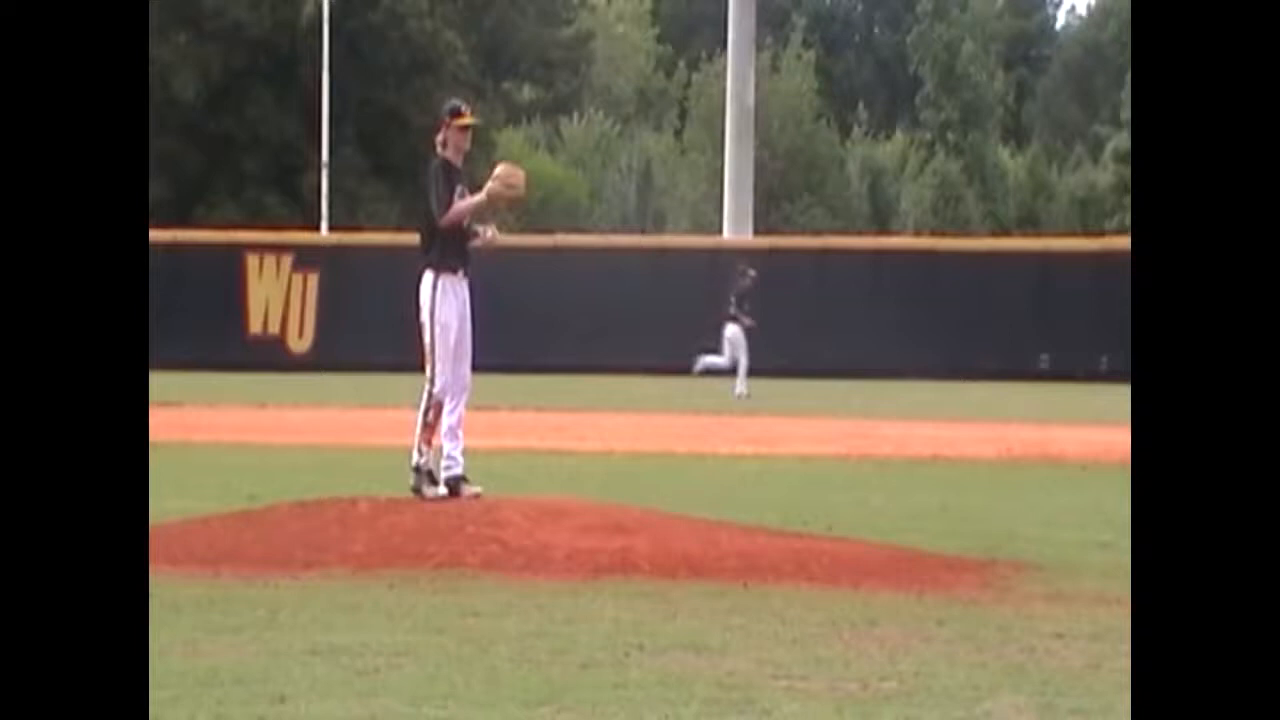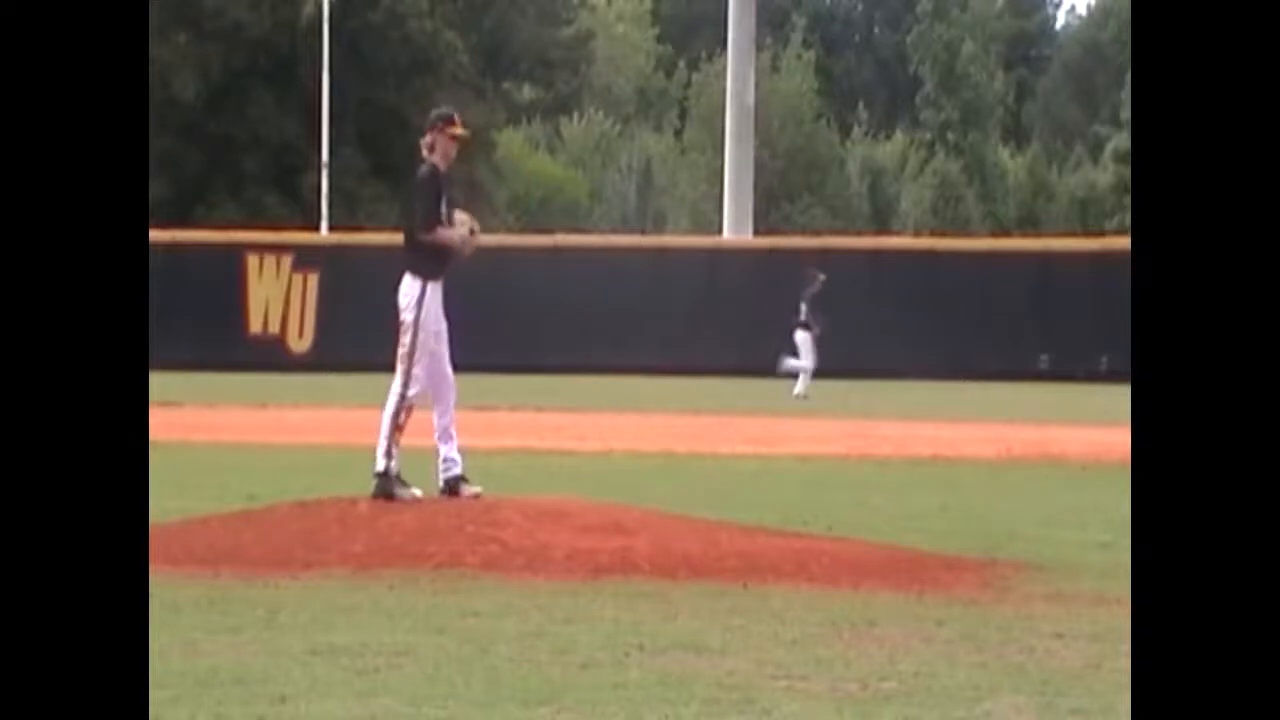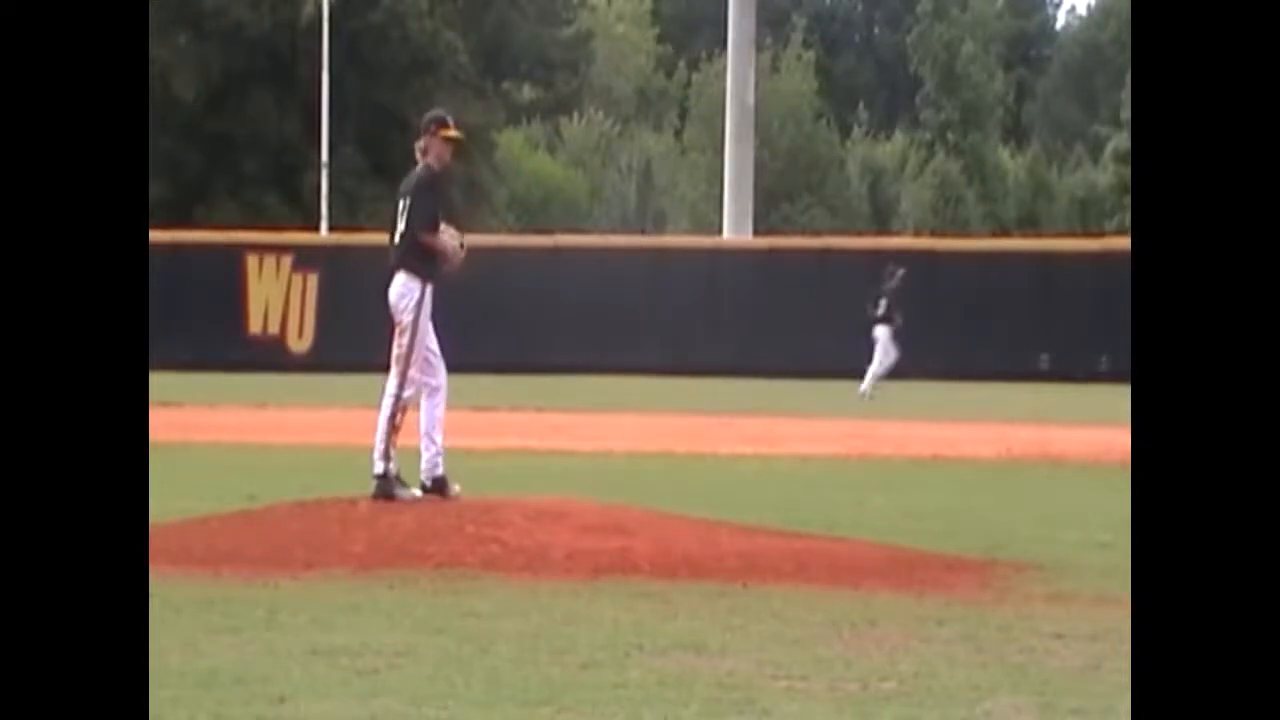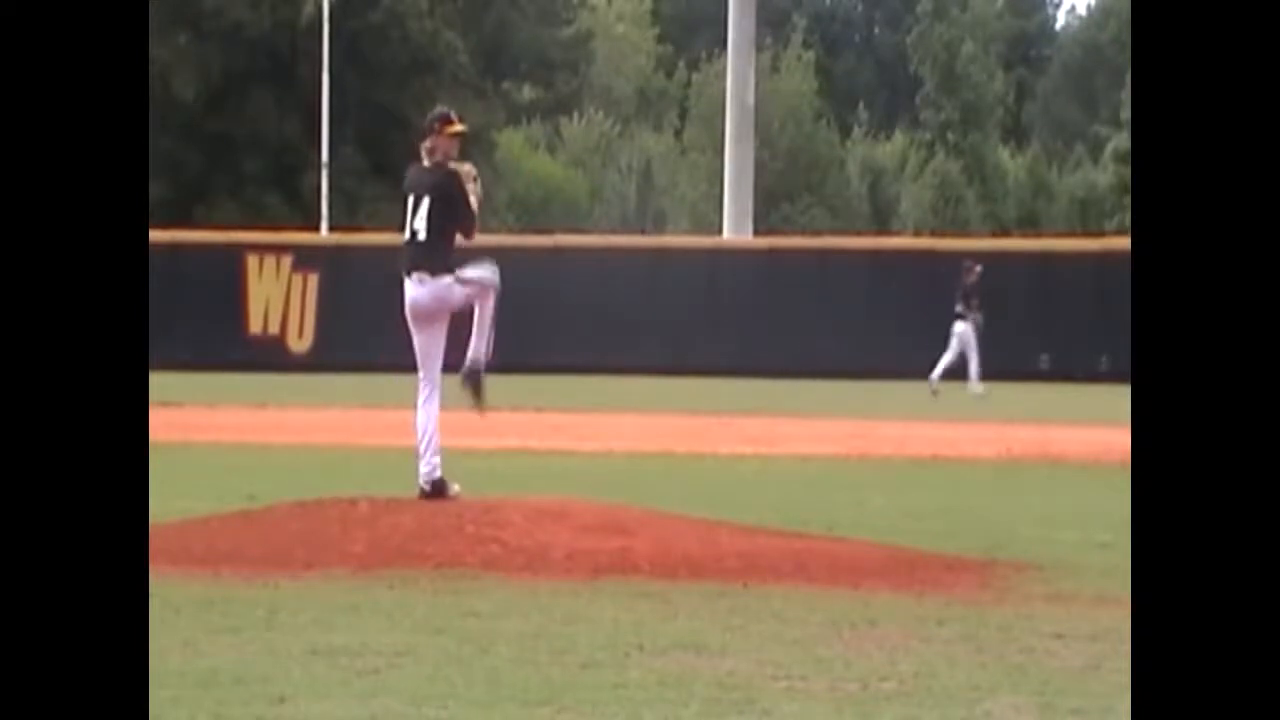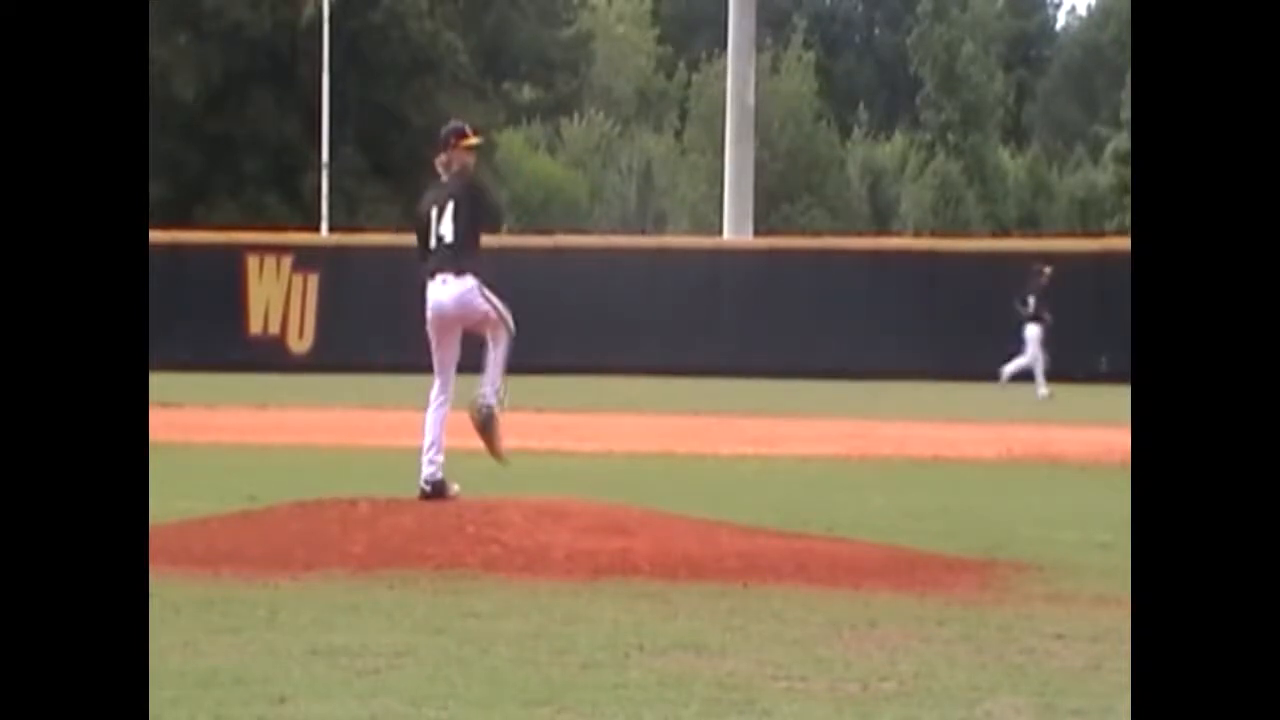
dt=0.5s
person 1, frame 1
left shoulder: (460, 173)
right shoulder: (438, 169)
right elbow: (444, 216)
left wrist: (480, 232)
right wrist: (484, 196)
left hip: (460, 282)
right hip: (439, 283)
left knee: (460, 381)
right knee: (439, 380)
left ankle: (452, 471)
right ankle: (421, 466)
person 1, frame 2
left shoulder: (440, 178)
right shoulder: (426, 176)
right elbow: (424, 232)
left wrist: (457, 235)
right wrist: (458, 237)
left hip: (432, 287)
right hip: (420, 287)
left knee: (443, 383)
right knee: (409, 382)
left ankle: (450, 473)
right ankle: (385, 472)
person 1, frame 3
left shoulder: (412, 180)
right shoulder: (430, 178)
right elbow: (425, 232)
left wrist: (443, 246)
right wrist: (450, 250)
left hip: (407, 284)
right hip: (415, 286)
left knee: (434, 379)
right knee: (402, 382)
left ankle: (432, 473)
right ankle: (384, 473)
person 1, frame 4
left shoulder: (412, 175)
right shoulder: (448, 178)
right elbow: (468, 230)
right wrist: (473, 195)
left hip: (412, 288)
right hip: (441, 284)
left knee: (428, 383)
right knee: (489, 276)
left ankle: (430, 475)
right ankle: (474, 365)
person 1, frame 5
left shoulder: (428, 198)
right shoulder: (468, 185)
right elbow: (494, 222)
left hip: (434, 294)
right hip: (462, 288)
left knee: (442, 387)
right knee: (502, 328)
left ankle: (431, 478)
right ankle: (486, 405)
